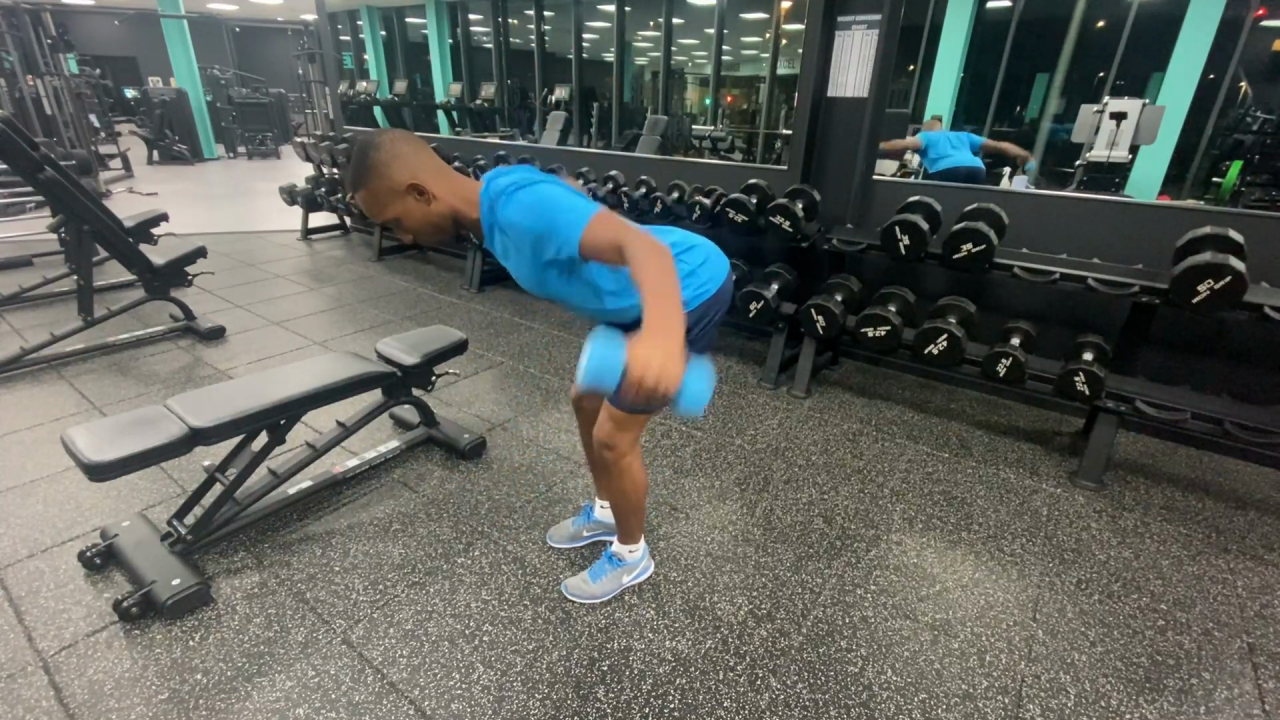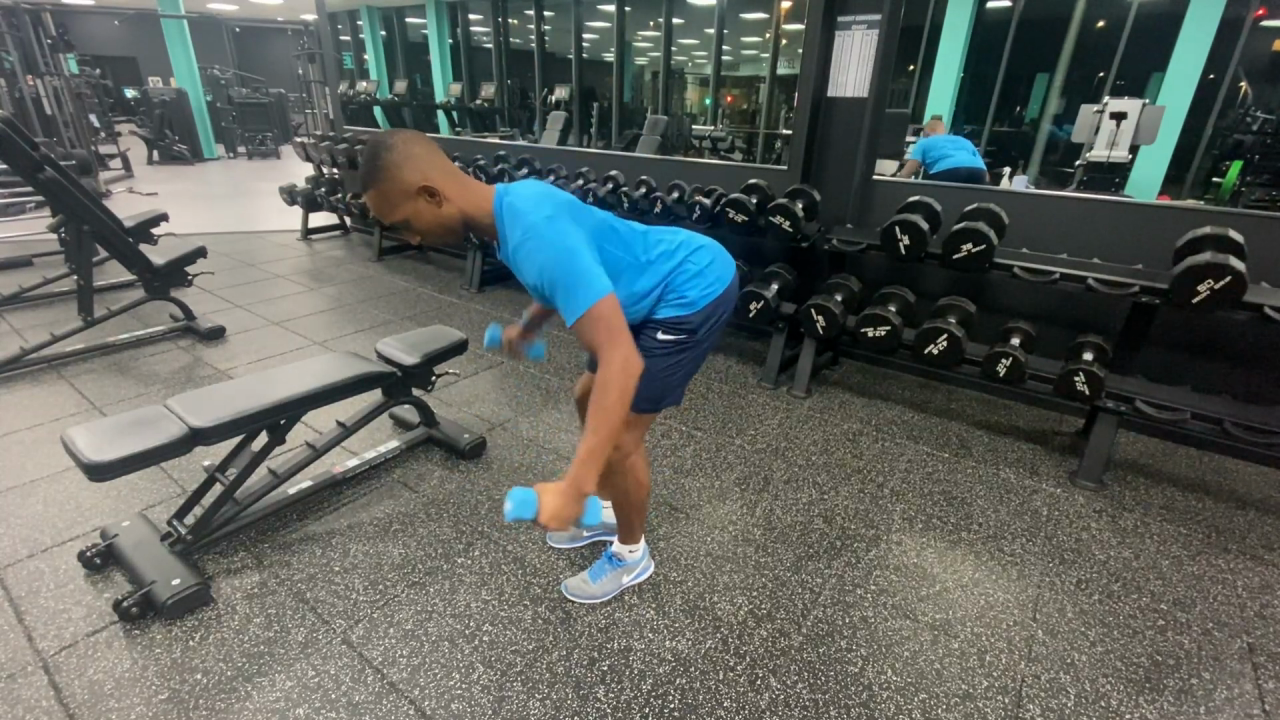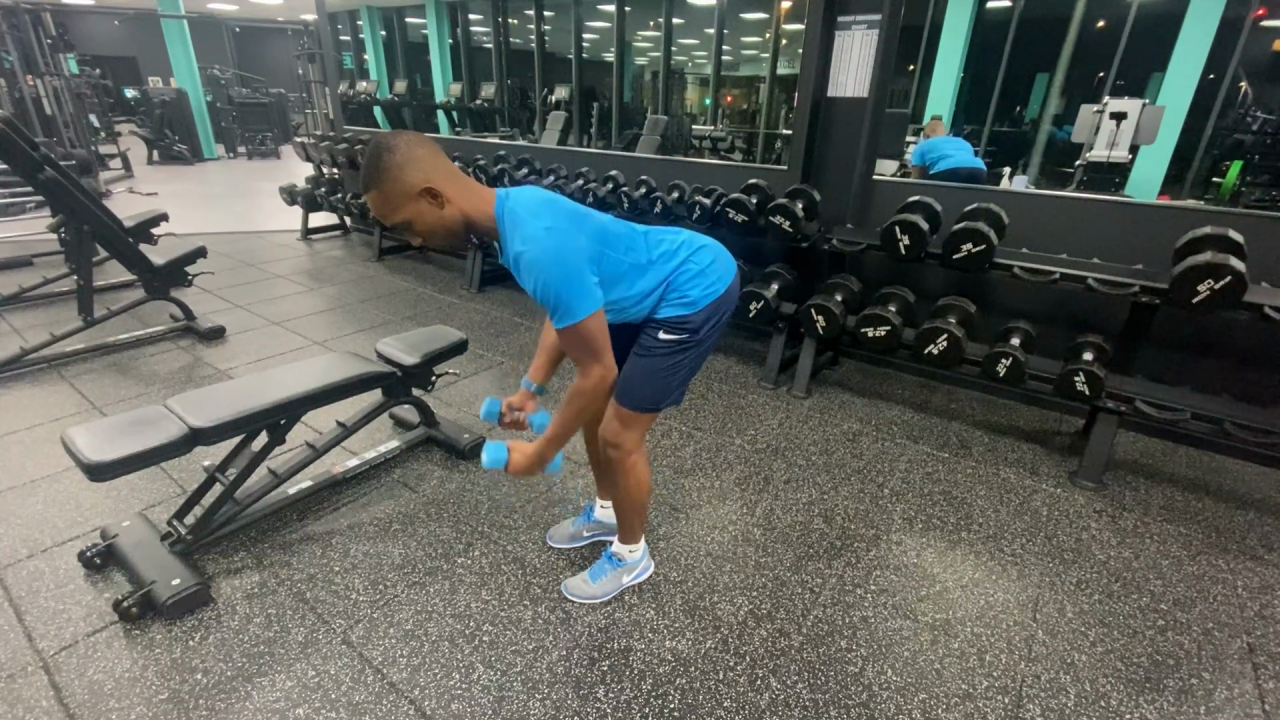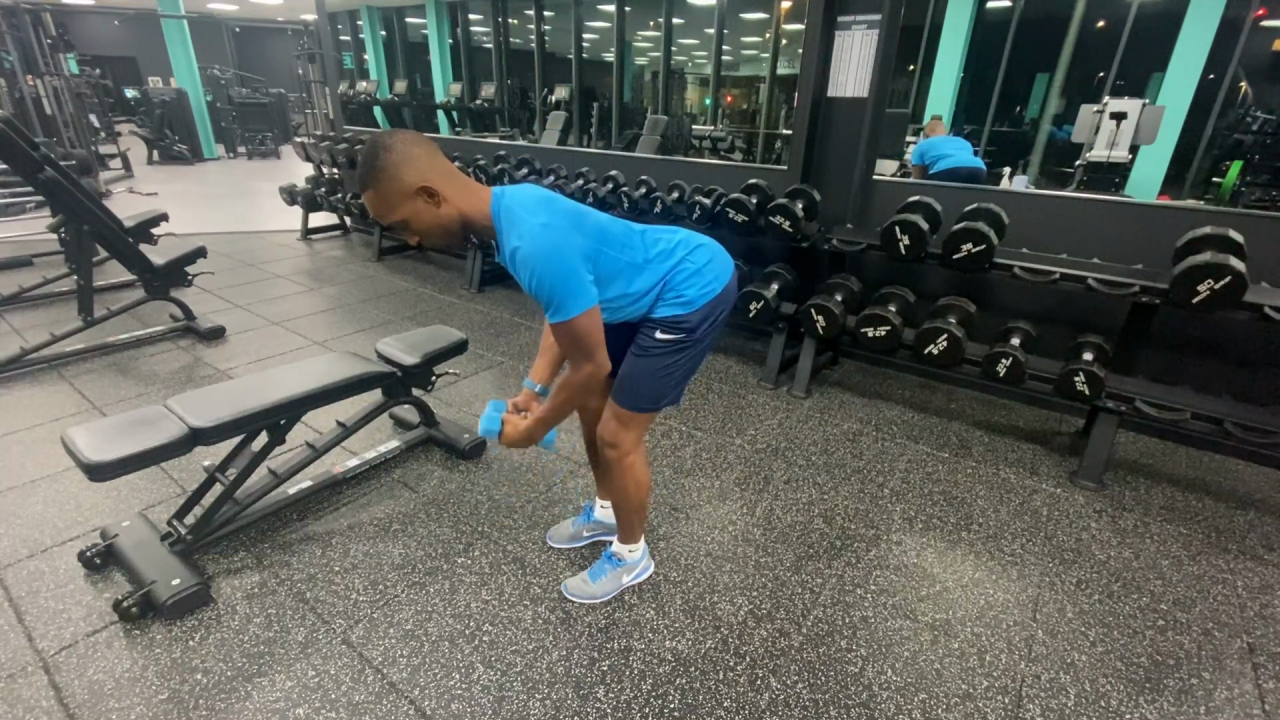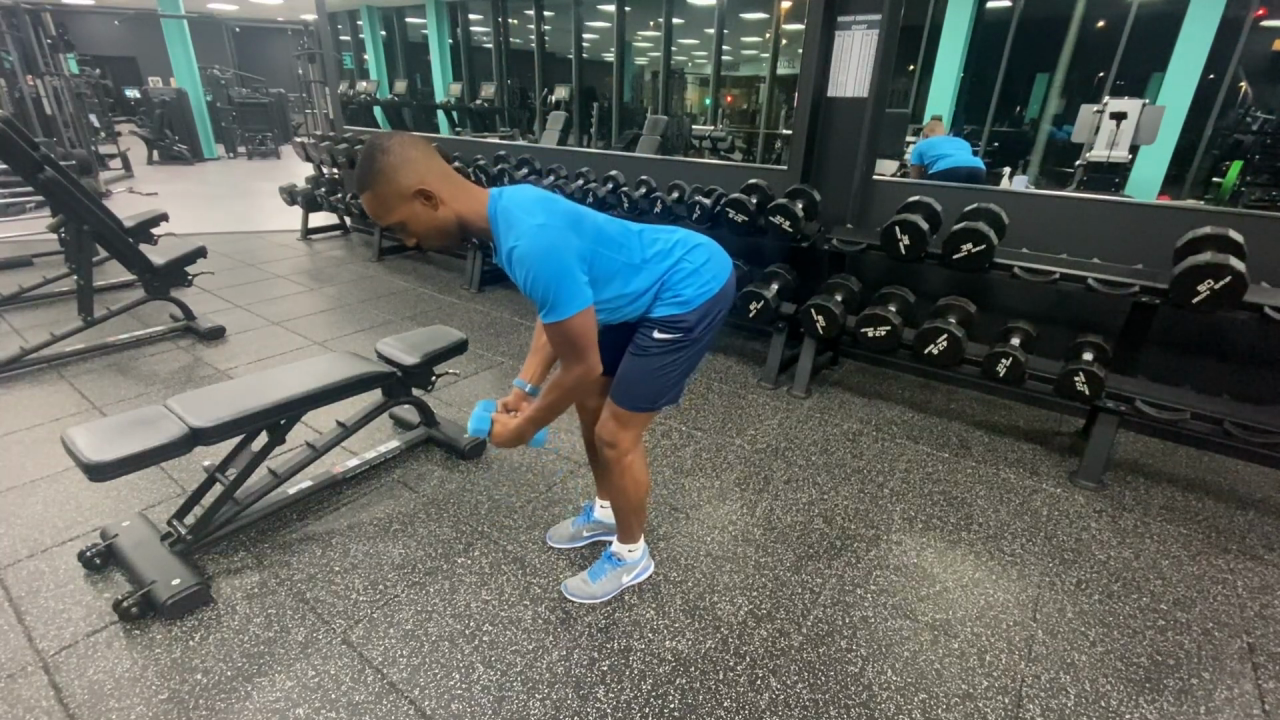
dt=0.3s
person 1, frame 1
left shoulder: (517, 205)
right shoulder: (494, 196)
left elbow: (642, 247)
right elbow: (569, 191)
left wrist: (663, 344)
left hip: (694, 291)
right hip: (663, 293)
left knee: (613, 435)
right knee: (587, 401)
left ankle: (631, 553)
right ankle: (606, 511)
person 1, frame 2
left shoulder: (536, 235)
right shoulder: (511, 205)
left elbow: (624, 363)
left wrist: (574, 487)
right wrist: (525, 325)
left hip: (694, 292)
right hip: (658, 282)
left knee: (618, 435)
right knee: (589, 399)
left ankle: (631, 555)
right ankle: (608, 513)
person 1, frame 3
left shoulder: (538, 245)
right shoulder: (513, 209)
left elbow: (598, 372)
right elbow: (568, 306)
left wrist: (537, 456)
right wrist: (531, 387)
left hip: (695, 292)
right hip: (658, 285)
left knee: (618, 434)
right knee: (594, 407)
left ankle: (630, 554)
right ankle: (606, 512)
person 1, frame 4
left shoulder: (536, 242)
right shoulder: (510, 207)
left elbow: (591, 365)
right elbow: (564, 307)
left wrist: (532, 431)
right wrist: (534, 390)
left hip: (692, 290)
right hip: (654, 283)
left knee: (617, 434)
right knee: (591, 404)
left ankle: (631, 554)
right ankle: (605, 512)
person 1, frame 5
left shoulder: (532, 241)
right shoulder: (508, 207)
left elbow: (582, 366)
right elbow: (557, 308)
left wrist: (521, 430)
right wrist: (524, 388)
left hip: (690, 290)
right hip: (653, 285)
left knee: (615, 433)
right knee: (590, 403)
left ankle: (631, 553)
right ankle: (606, 511)
